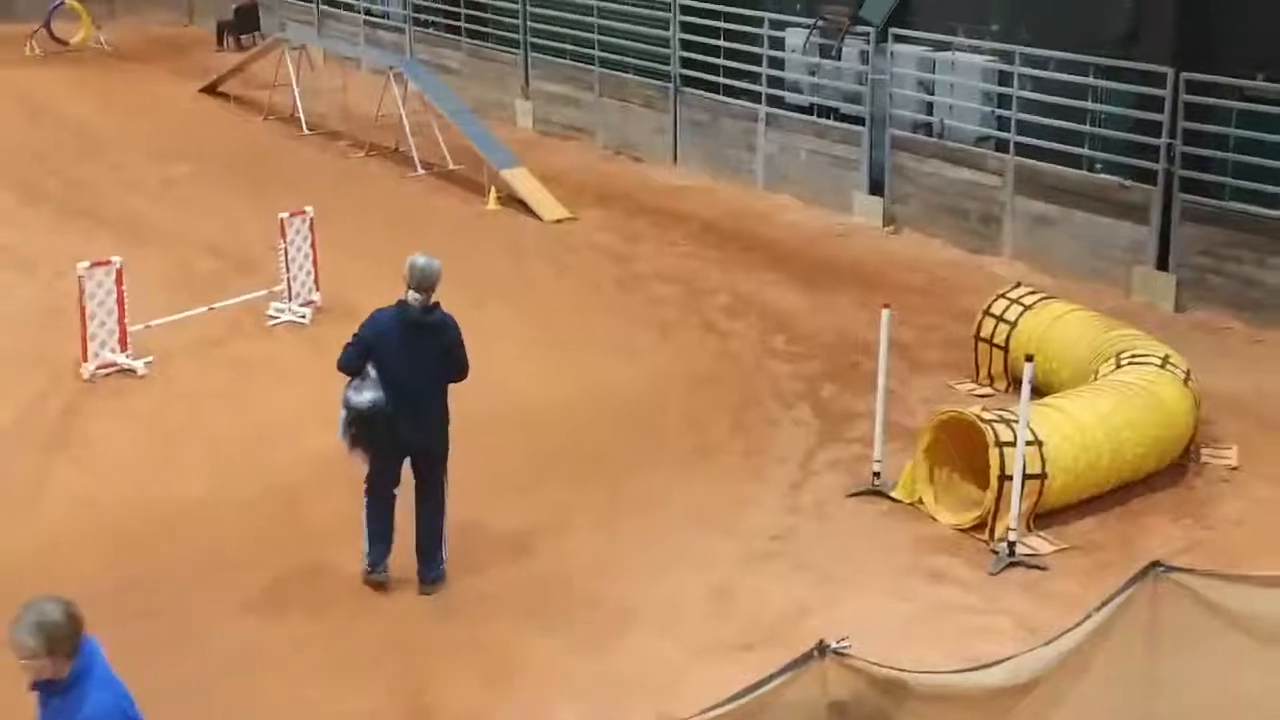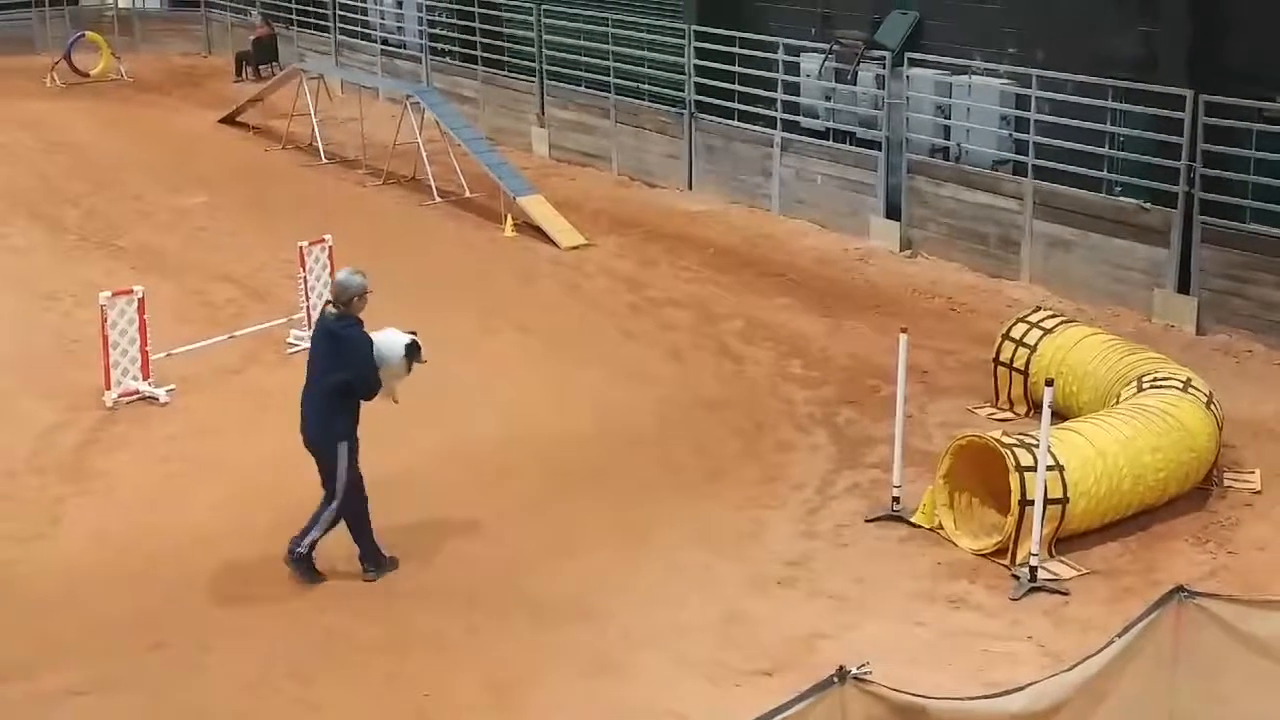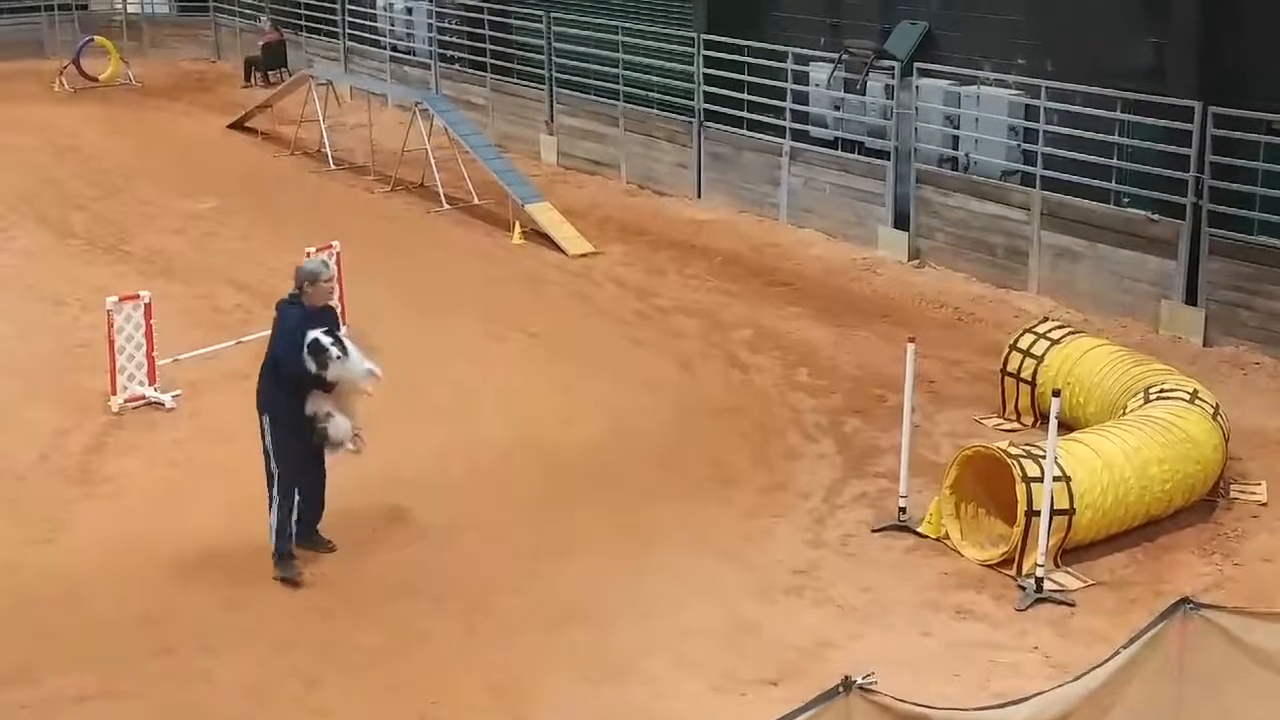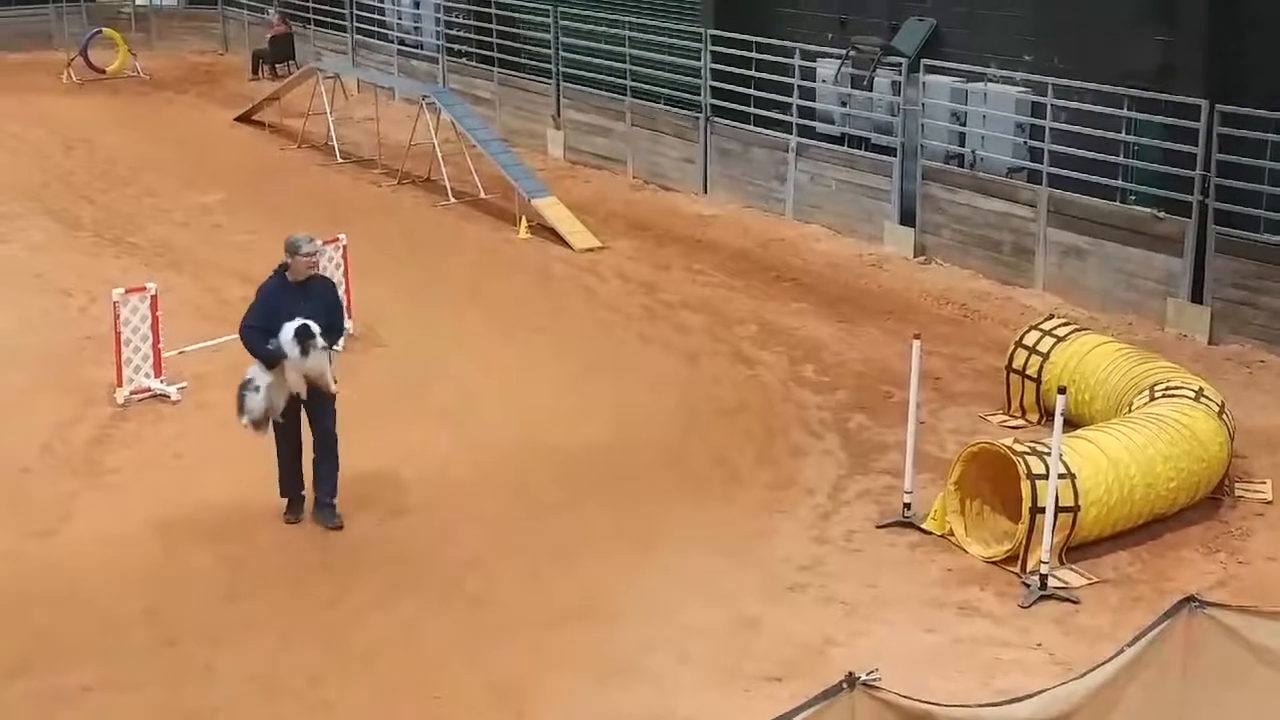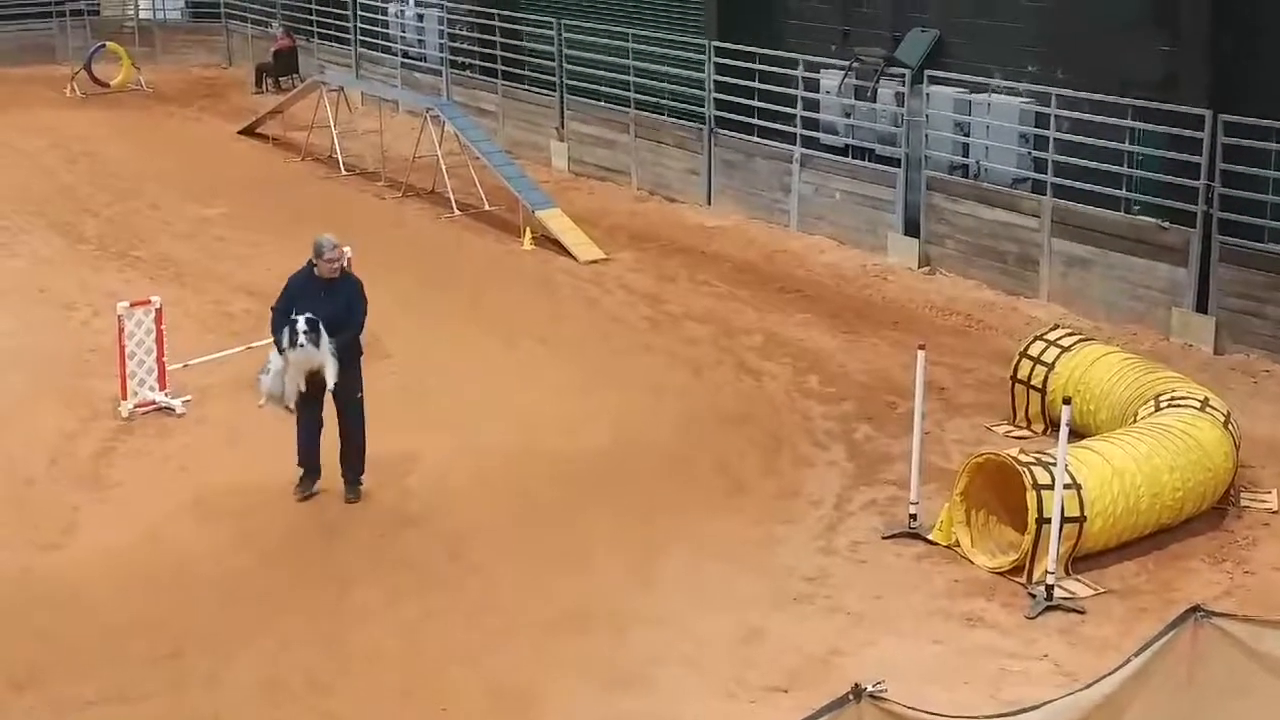
dt=0.7s
person 1, frame 1
left shoulder: (380, 321)
right shoulder: (445, 325)
left elbow: (347, 363)
right elbow: (459, 371)
left hip: (388, 426)
right hip: (431, 426)
left knee: (379, 490)
right knee: (431, 496)
left ankle: (376, 564)
right ankle: (430, 573)
person 1, frame 2
left shoulder: (325, 324)
right shoulder: (356, 339)
right elbow: (368, 389)
right wrist: (381, 371)
left hip: (315, 423)
right hip: (334, 429)
left knee: (347, 491)
right knee: (340, 498)
left ankle: (372, 559)
right ankle: (300, 552)
person 1, frame 3
left shoulder: (329, 315)
right shoulder: (290, 318)
right elbow: (292, 368)
left wrist: (333, 377)
right wrist: (327, 382)
left hip: (309, 406)
right hip: (279, 408)
left knee: (314, 472)
right knee: (285, 480)
left ankle: (307, 531)
right ankle: (283, 557)
person 1, frame 4
left shoulder: (325, 287)
right shoulder: (271, 290)
left elbow: (336, 328)
right elbow: (248, 331)
right wrist: (272, 357)
left knee: (326, 435)
right knee: (287, 438)
left ankle: (325, 503)
right ankle: (294, 498)
person 1, frame 5
left shoulder: (352, 285)
right shoulder: (299, 281)
left elbow: (356, 327)
right elbow: (279, 314)
left wrist: (330, 350)
right wrist: (284, 346)
left hip: (344, 360)
left knee: (351, 418)
right knee: (307, 416)
left ankle: (352, 479)
right ankle: (309, 474)
